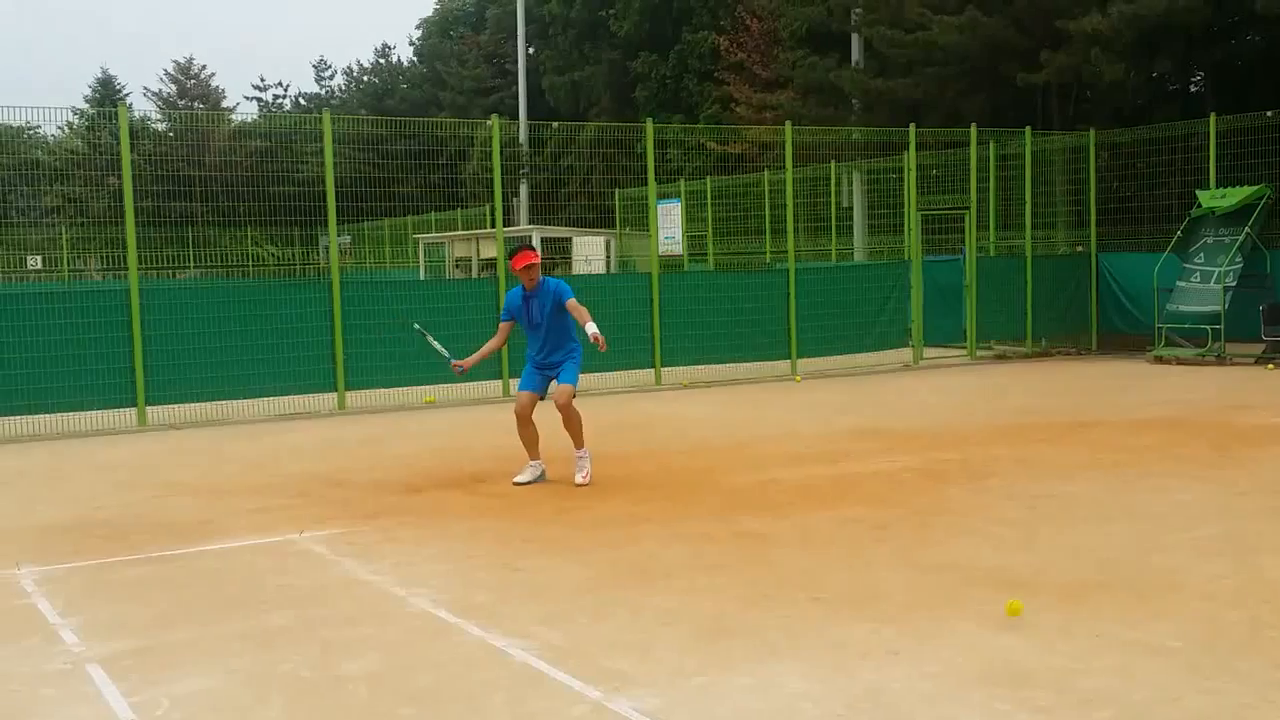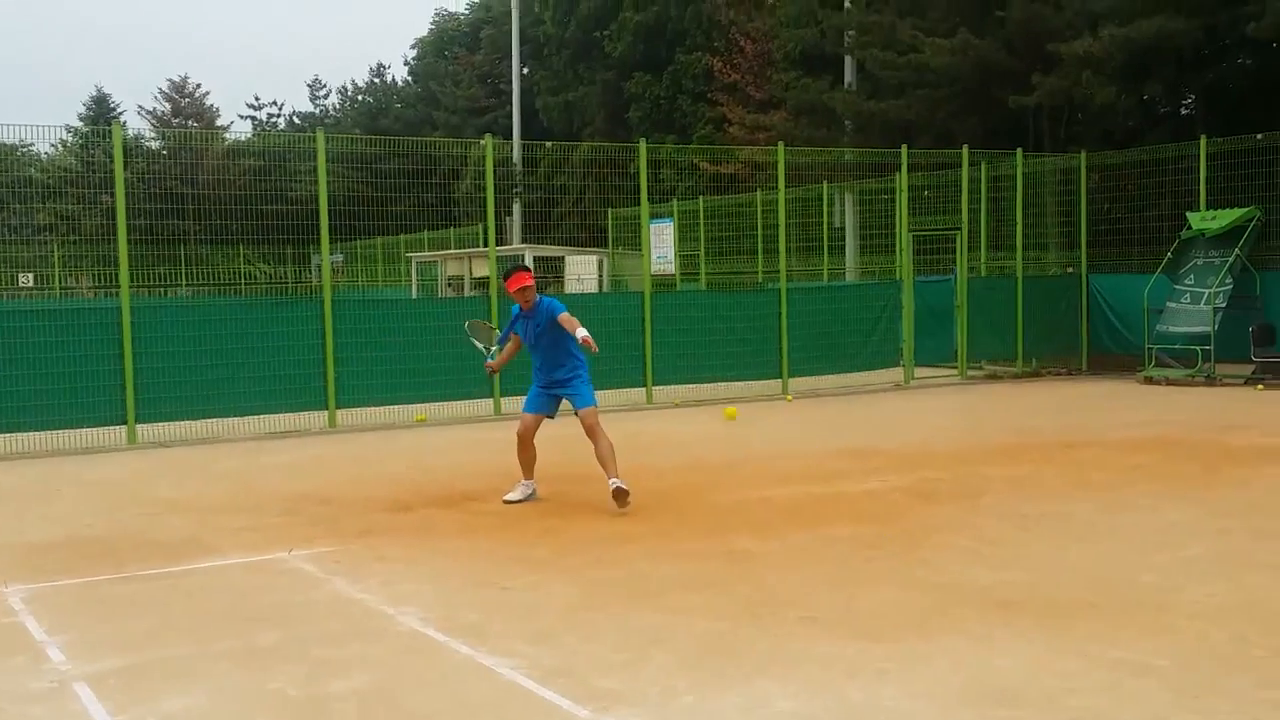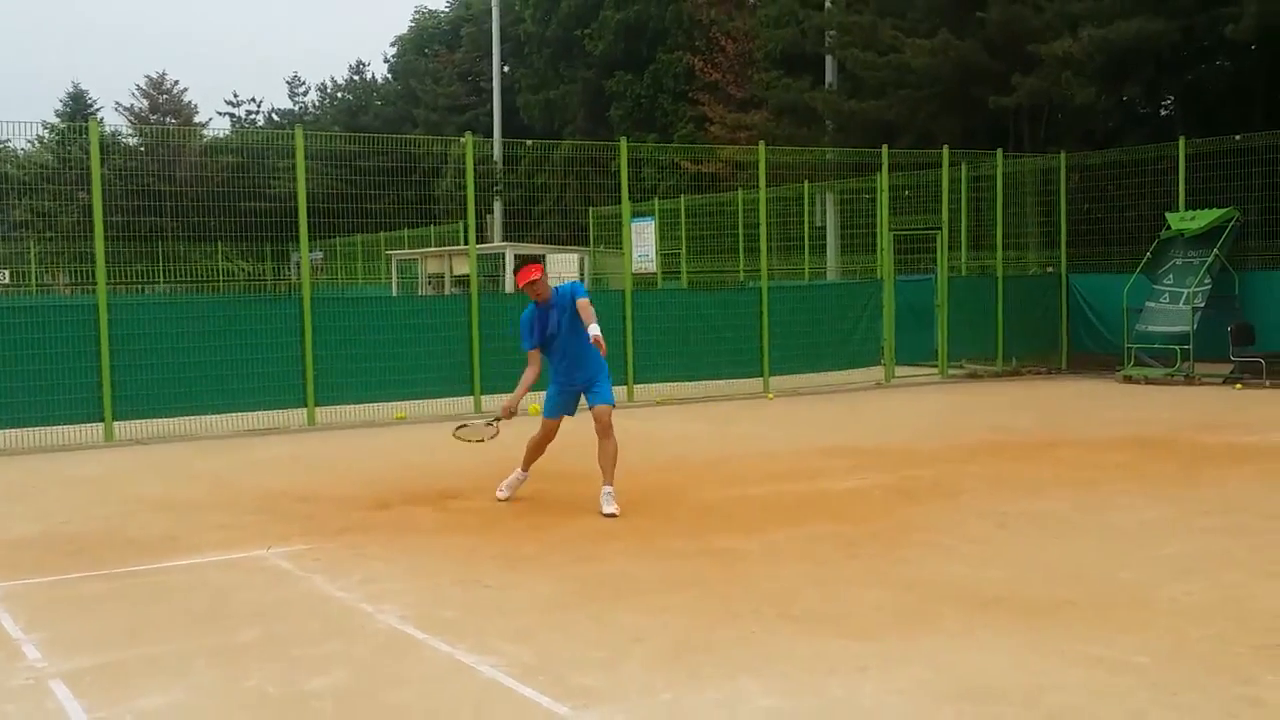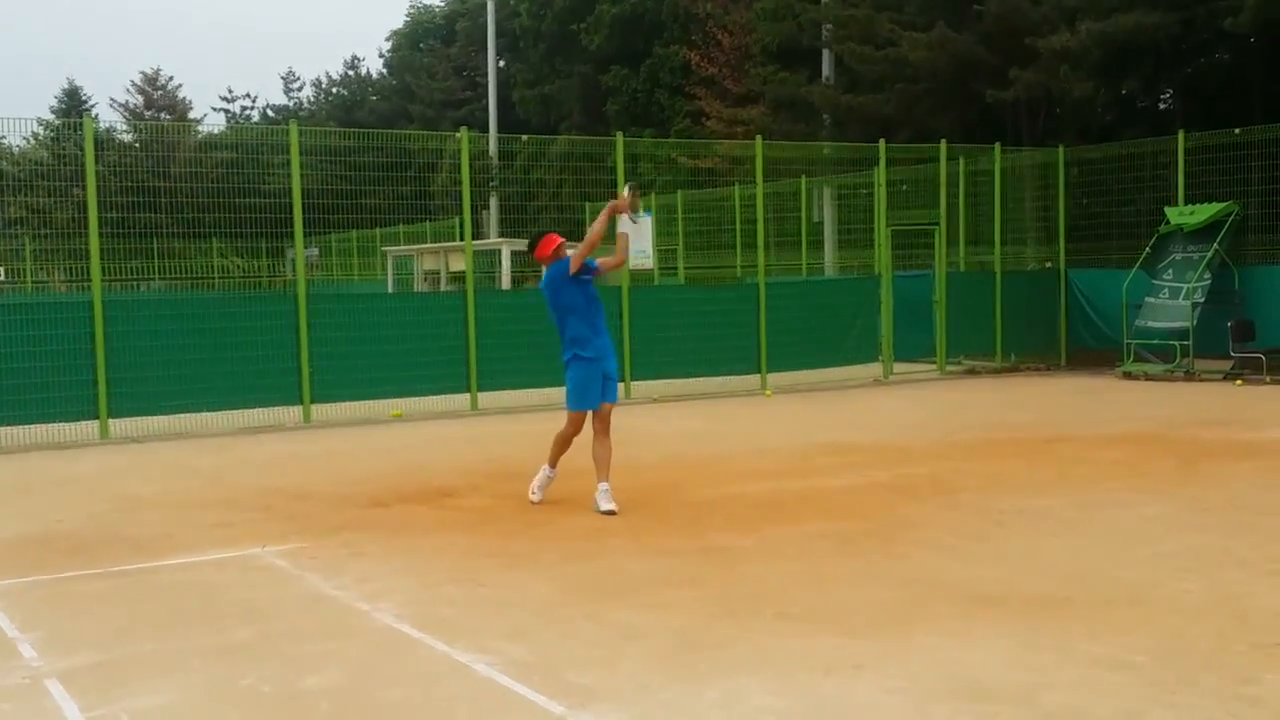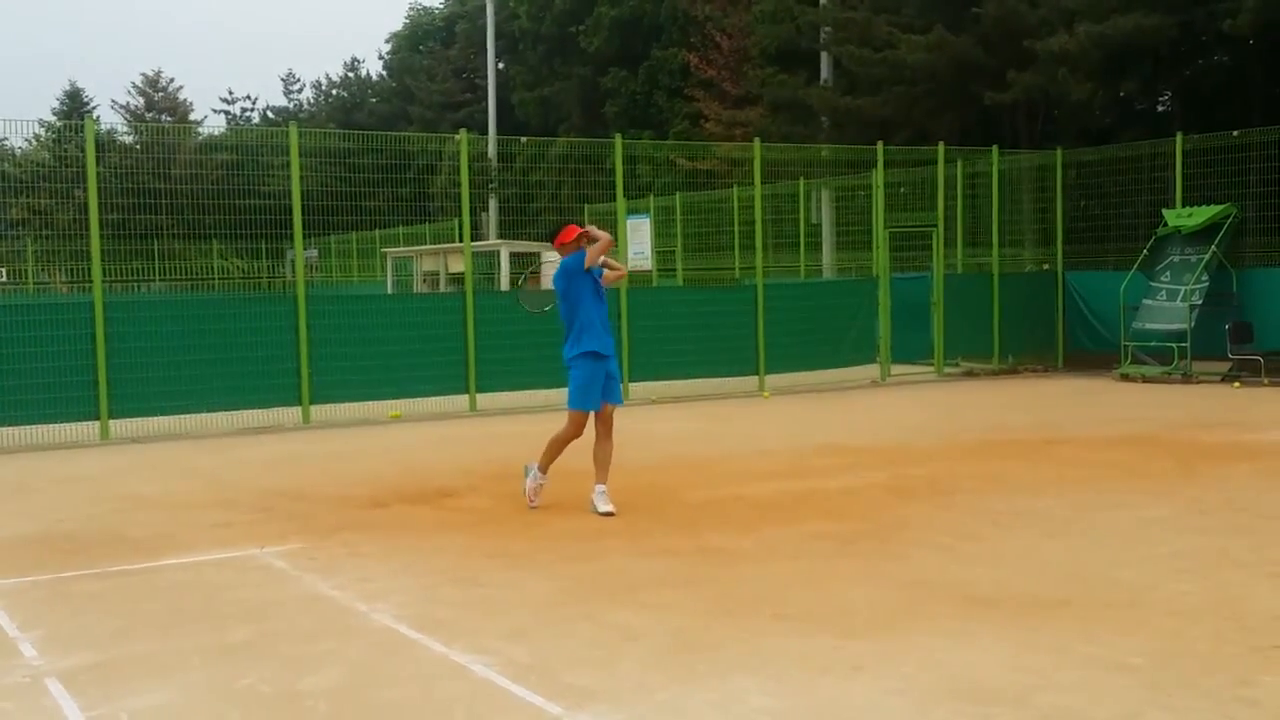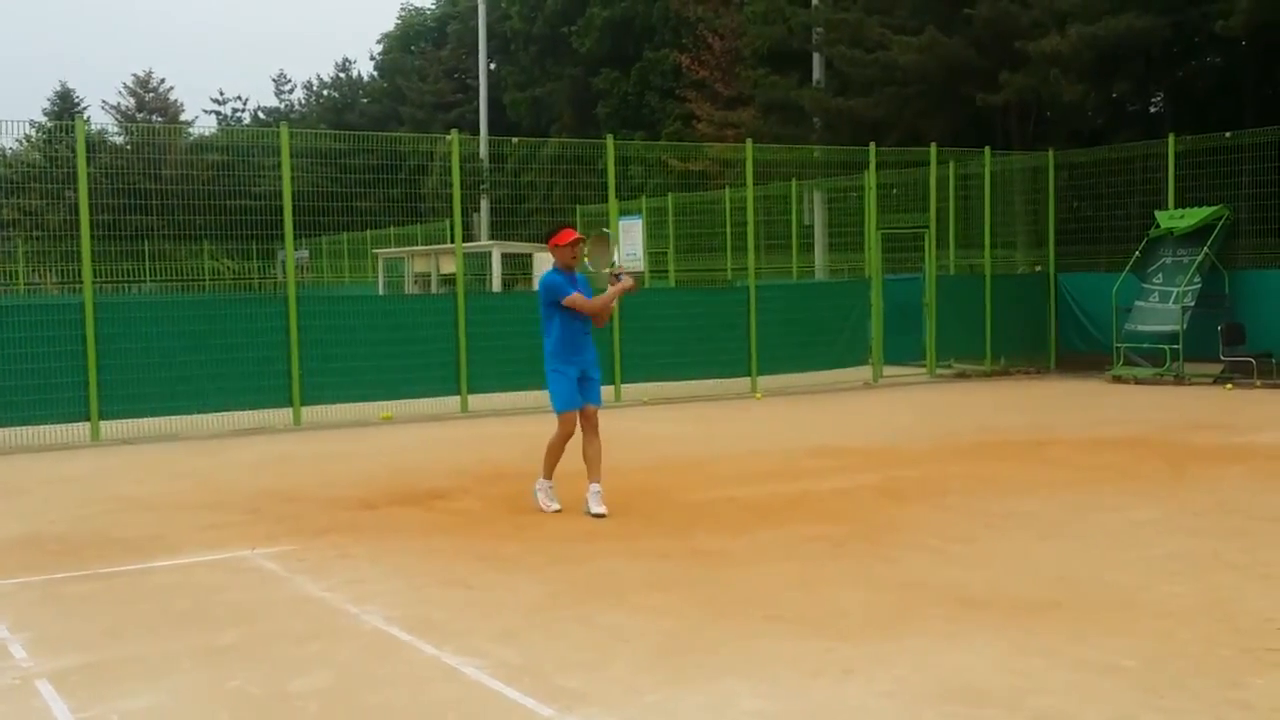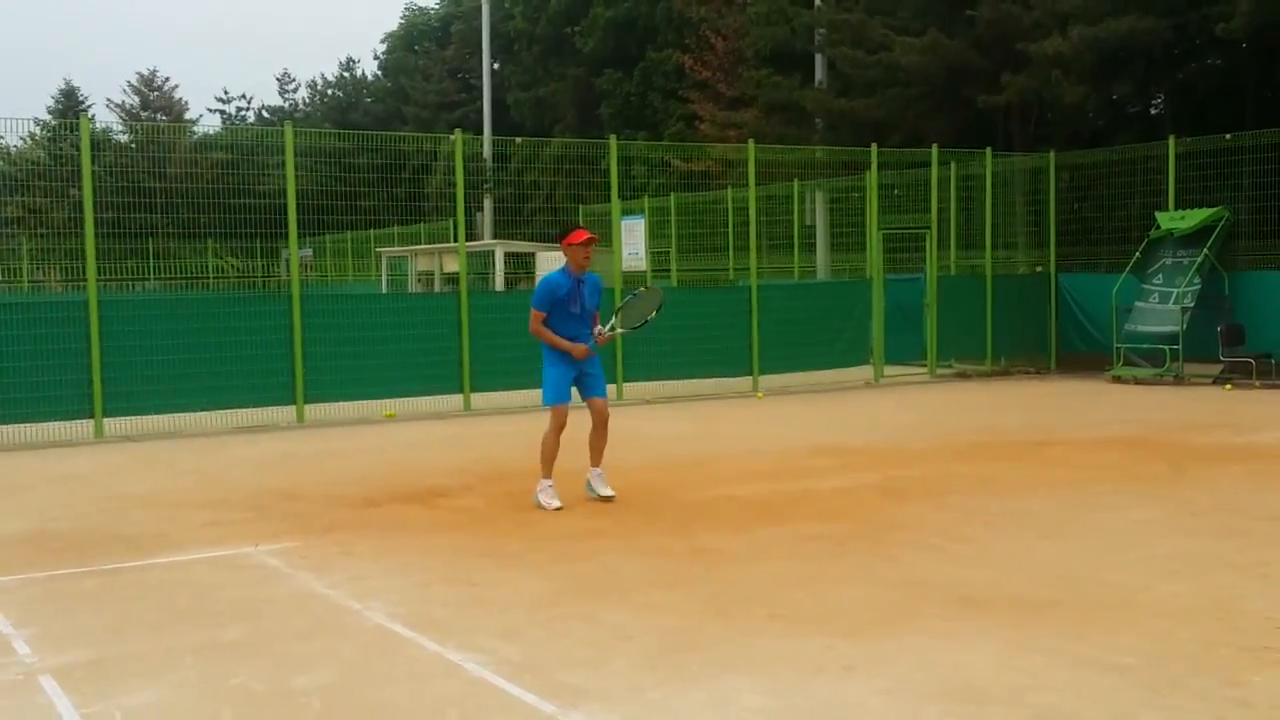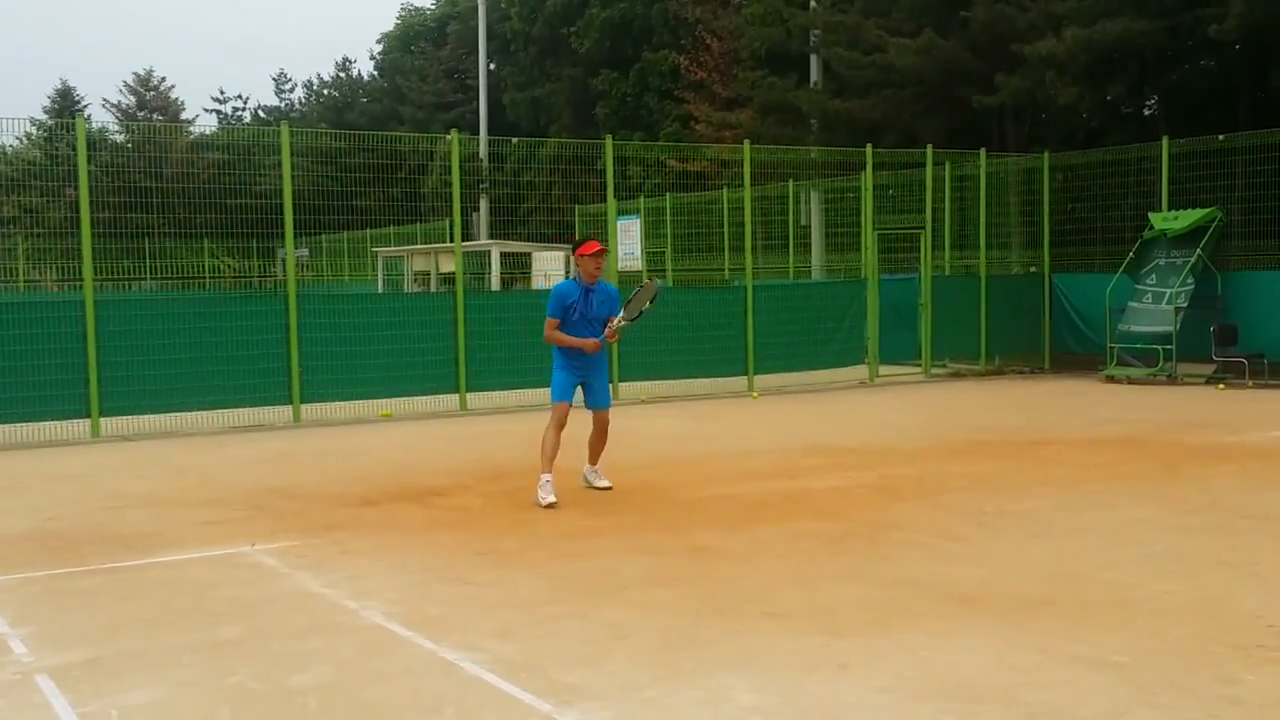
dt=0.3s
person 1, frame 1
left shoulder: (557, 287)
right shoulder: (512, 298)
left elbow: (576, 309)
right elbow: (499, 338)
left wrist: (592, 328)
right wrist: (470, 361)
left hip: (567, 357)
right hip: (537, 361)
left knee: (563, 402)
right knee: (521, 410)
left ankle: (581, 455)
right ankle: (536, 466)
person 1, frame 2
left shoulder: (550, 306)
right shoulder: (517, 313)
left elbow: (568, 320)
right elbow: (515, 341)
left wrist: (581, 333)
right wrist: (496, 363)
left hip: (575, 375)
right hip: (544, 380)
left knee: (591, 425)
right knee: (523, 432)
left ankle: (615, 483)
right ankle: (528, 485)
person 1, frame 3
left shoulder: (572, 290)
right shoulder: (529, 317)
left elbow: (586, 309)
right elbow: (534, 365)
left wrist: (594, 329)
right wrist: (515, 397)
left hip: (594, 371)
right hip: (562, 378)
left knee: (604, 423)
right knee: (545, 434)
left ankle: (607, 492)
right ankle: (521, 474)
person 1, frame 4
left shoulder: (580, 268)
right shoulder: (553, 278)
left elbow: (620, 256)
right elbow: (590, 242)
right wrist: (609, 209)
left hip: (605, 355)
right hip: (581, 358)
left knee: (603, 424)
right knee: (574, 427)
left ankle: (603, 490)
right ankle: (548, 472)
person 1, frame 5
left shoulder: (589, 272)
right shoulder: (568, 267)
left elbow: (621, 272)
right elbow: (607, 240)
left wrist: (597, 258)
right wrist: (595, 232)
left hip: (606, 355)
right hip: (585, 357)
left knee: (605, 425)
right knee: (575, 428)
left ankle: (600, 492)
right ankle: (538, 472)
person 1, frame 6
left shoulder: (579, 279)
right shoulder: (550, 281)
left elbow: (597, 318)
right elbow: (590, 306)
left wrist: (614, 288)
right wrist: (621, 288)
left hip: (587, 362)
right hip: (561, 364)
left knee: (591, 424)
right knee: (567, 427)
left ankle: (594, 493)
right ankle: (544, 485)
person 1, frame 7
left shoulder: (594, 282)
right shoulder: (550, 283)
right elbow: (535, 327)
left wrist: (599, 333)
right wrist: (570, 347)
left hip: (587, 358)
right hip: (559, 359)
left knee: (601, 415)
right knee: (559, 420)
left ankle: (595, 476)
right ankle: (545, 486)
person 1, frame 8
left shoulder: (610, 292)
right shoulder: (562, 291)
left elbow: (612, 327)
right elbow: (549, 333)
left wrist: (612, 333)
right wrist: (582, 343)
left hip: (597, 365)
right hip: (566, 364)
left knee: (602, 422)
right knee: (558, 418)
left ankle: (591, 470)
right ankle: (545, 483)
